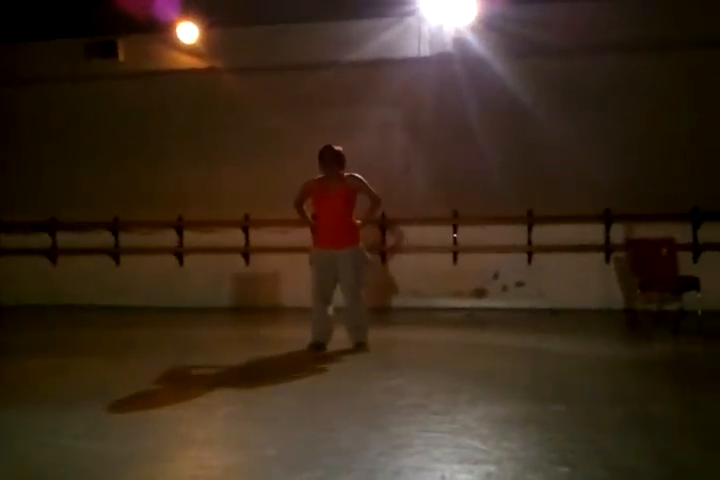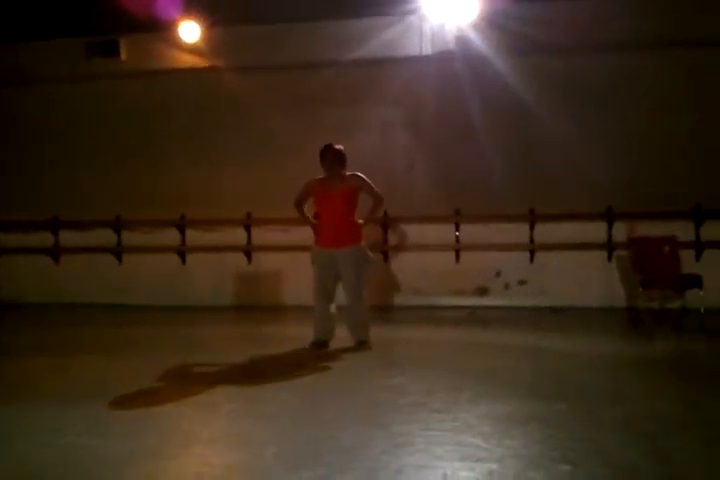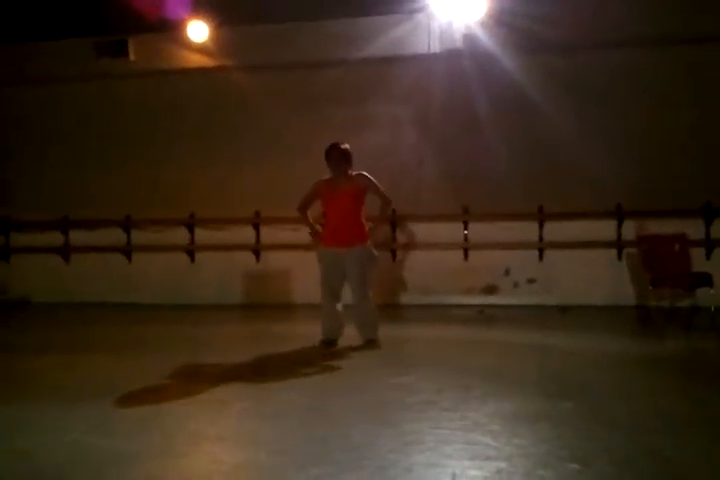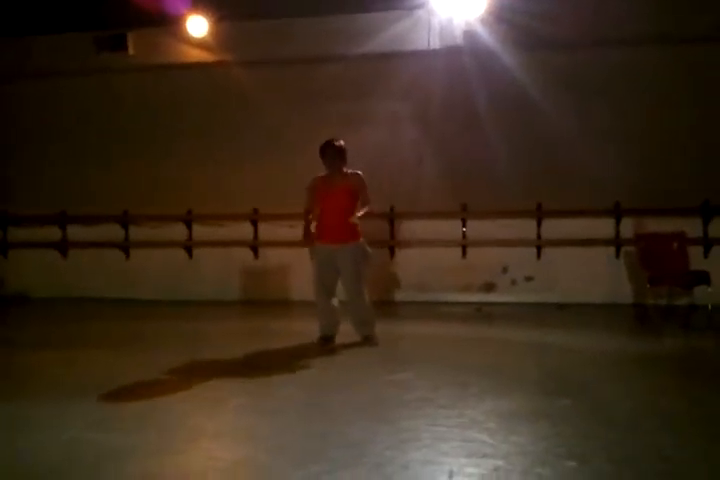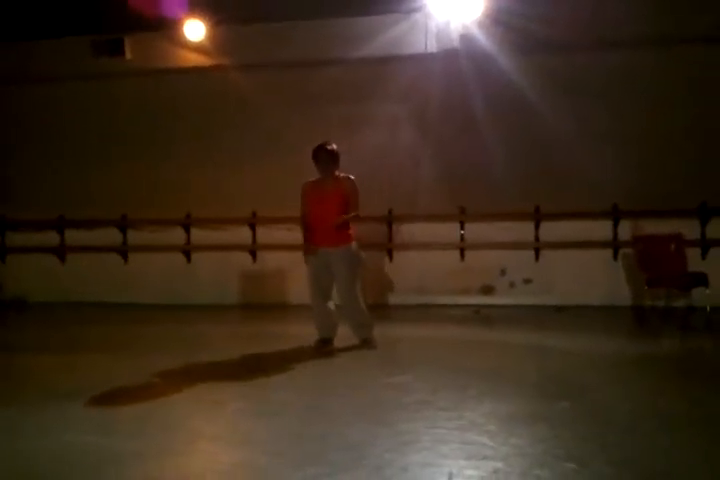
dt=0.2s
person 1, frame 1
left shoulder: (352, 181)
right shoulder: (312, 185)
left elbow: (375, 200)
right elbow: (298, 203)
left wrist: (361, 221)
right wrist: (310, 222)
left hip: (349, 248)
right hip: (321, 249)
left knee: (353, 295)
right knee: (320, 296)
left ankle: (359, 338)
right ankle: (320, 338)
person 1, frame 2
left shoulder: (354, 180)
right shoulder: (314, 185)
left elbow: (378, 199)
right elbow: (298, 204)
left wrist: (364, 219)
right wrist: (311, 223)
left hip: (350, 247)
right hip: (323, 248)
left knee: (355, 294)
right knee: (322, 295)
left ankle: (361, 336)
right ankle: (322, 336)
person 1, frame 3
left shoulder: (361, 180)
right shoulder: (321, 186)
left elbow: (386, 201)
right elbow: (302, 206)
left wrist: (376, 225)
right wrist: (312, 227)
left hip: (357, 246)
right hip: (329, 247)
left knee: (361, 293)
right knee: (329, 294)
left ankle: (370, 335)
right ankle: (330, 335)
person 1, frame 4
left shoulder: (355, 178)
right shoulder: (316, 183)
left elbow: (366, 205)
right elbow: (308, 211)
left wrist: (356, 216)
right wrist: (307, 229)
left hip: (350, 243)
right hip: (322, 244)
left knee: (355, 290)
right knee: (323, 291)
left ankle: (367, 332)
right ankle: (328, 332)
person 1, frame 5
left shoulder: (347, 182)
right shoulder: (308, 188)
left elbow: (355, 211)
right elbow: (304, 217)
left wrist: (341, 219)
right wrist: (307, 239)
left hip: (342, 246)
right hip: (317, 248)
left knee: (349, 294)
right knee: (318, 295)
left ankle: (365, 334)
right ankle: (326, 334)
